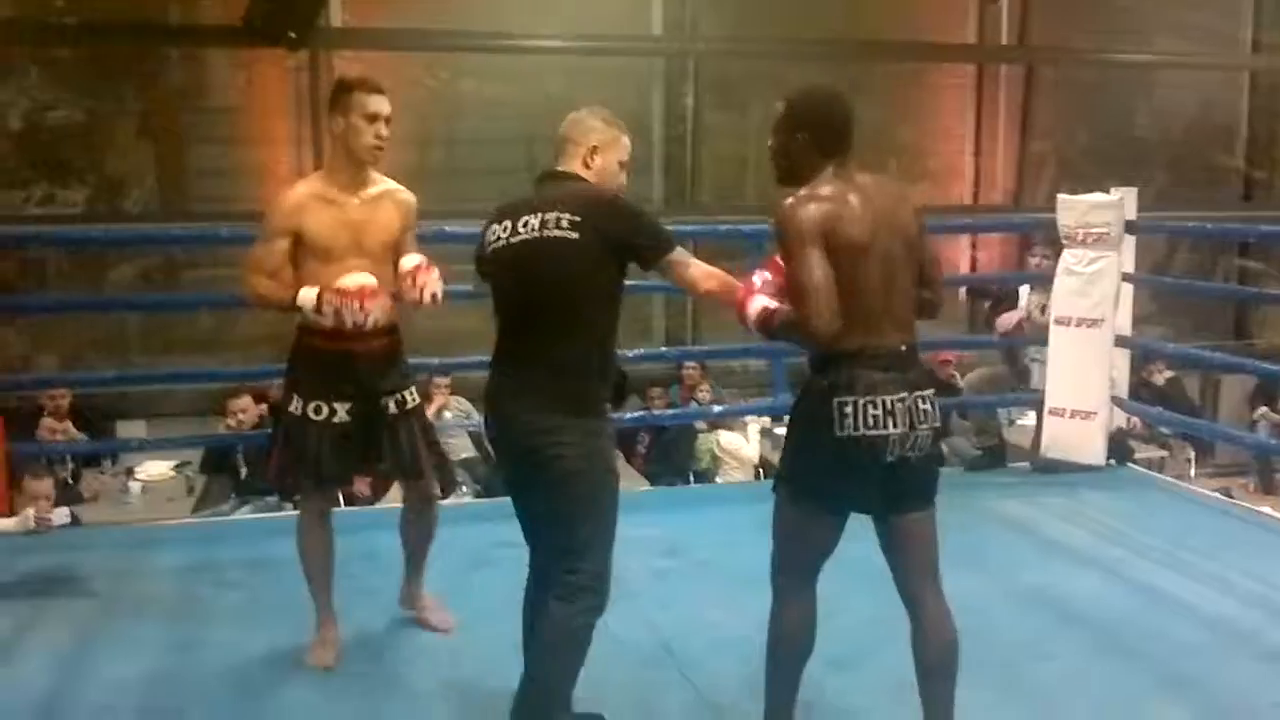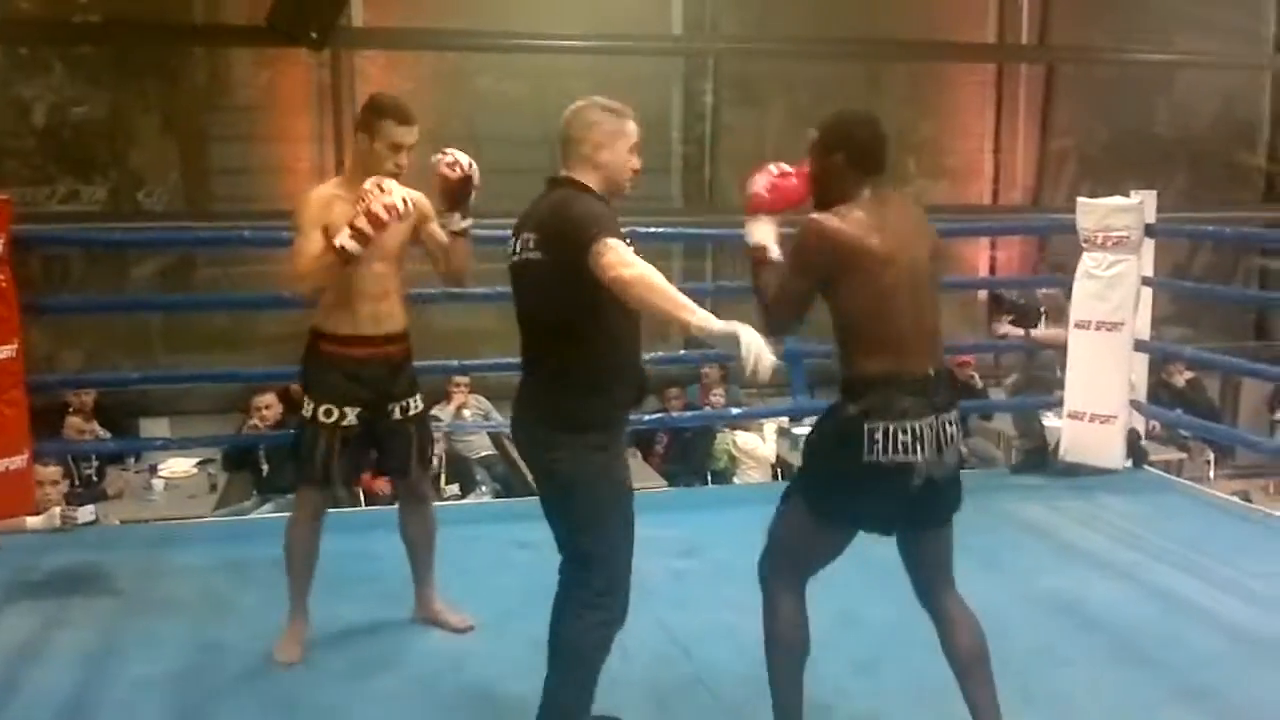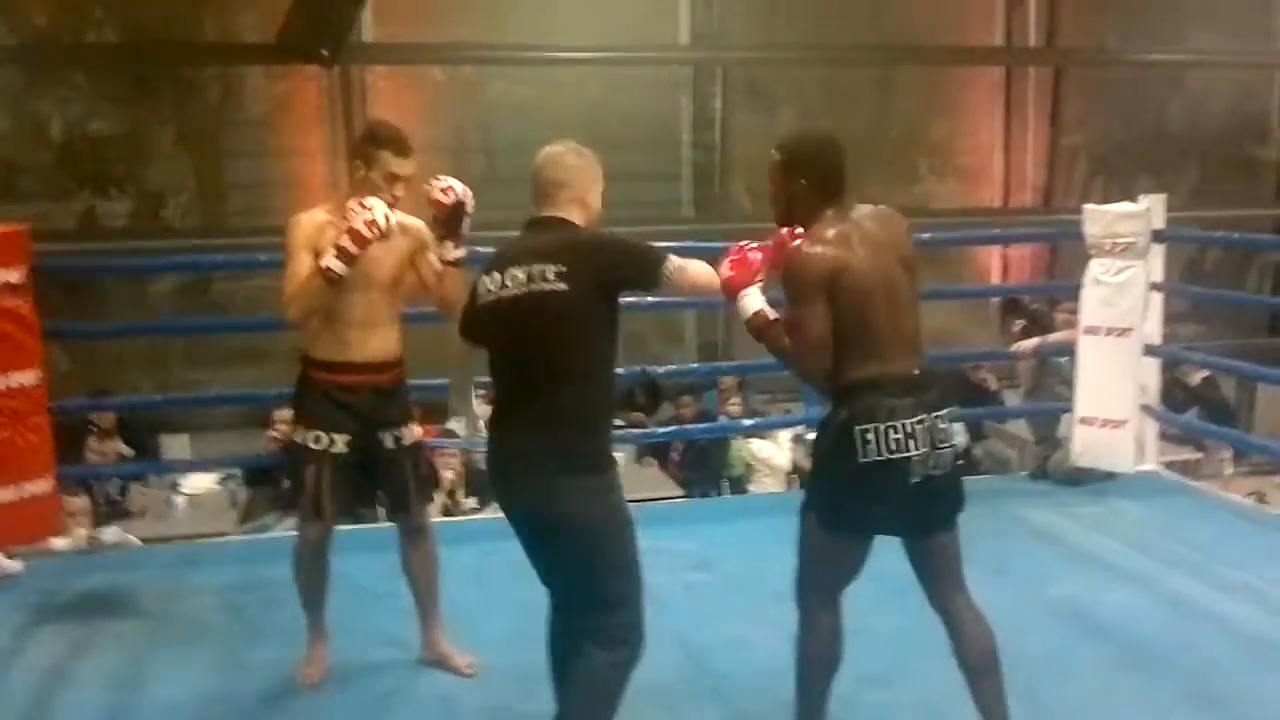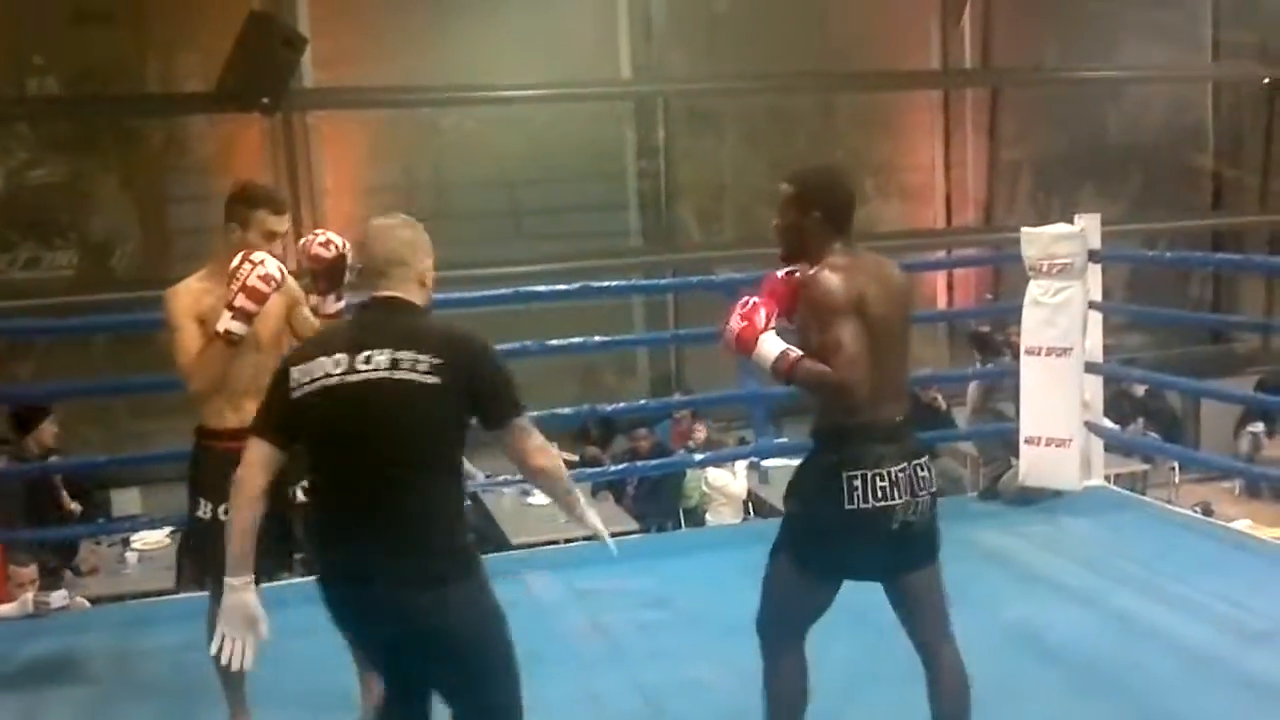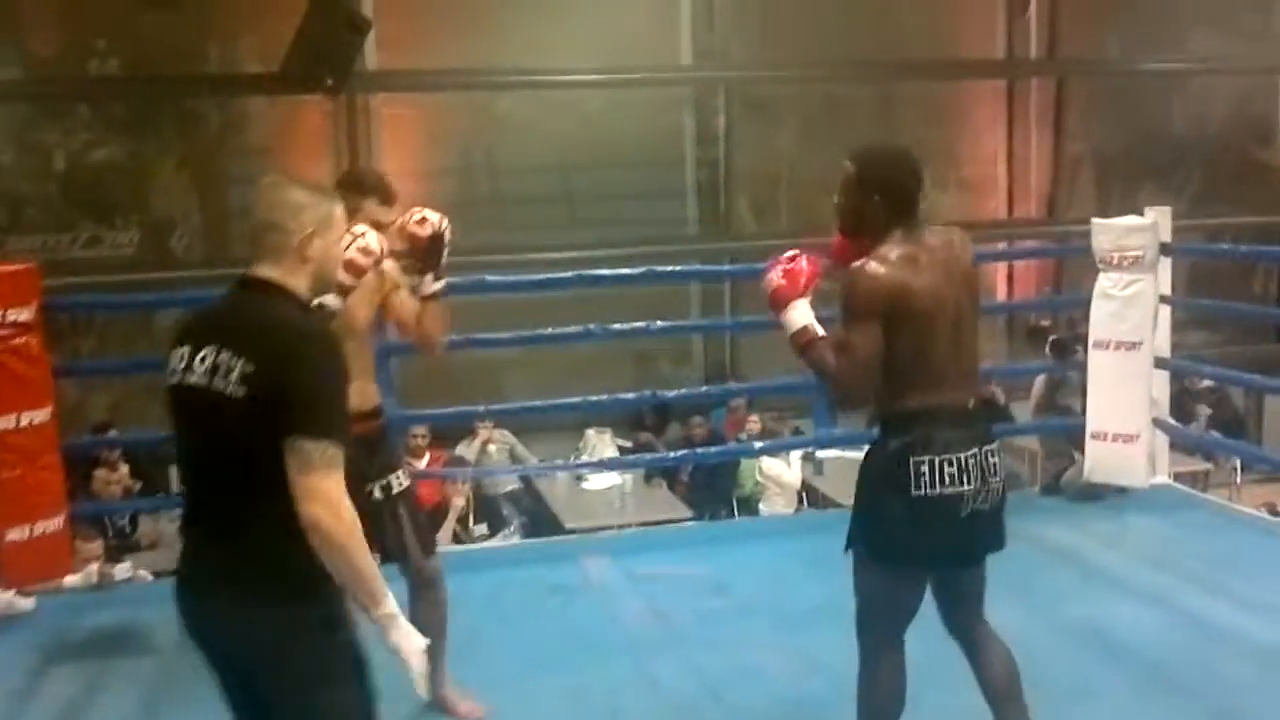
dt=0.7s
person 1, frame 1
left shoulder: (803, 211)
right shoulder: (898, 199)
left elbow: (819, 327)
right elbow: (933, 300)
left wrist: (762, 310)
left hip: (846, 403)
right hip: (911, 396)
left knee: (792, 579)
right knee: (922, 585)
person 1, frame 2
left shoulder: (827, 231)
right shoulder: (917, 220)
left elbow: (778, 316)
left wrist: (761, 227)
left hip: (872, 425)
right hip: (934, 419)
left knee: (780, 574)
right knee: (939, 591)
person 1, frame 3
left shoulder: (807, 256)
right shoulder: (888, 223)
left elbow: (812, 366)
left wrist: (748, 300)
left hip: (868, 429)
right hip: (927, 419)
left knee: (818, 598)
right knee: (951, 594)
person 1, frame 4
left shoulder: (824, 283)
right shoulder: (889, 273)
left elbow: (852, 387)
left wrist: (769, 349)
left hip: (849, 473)
right hip: (905, 466)
left knee: (779, 633)
right knee: (935, 638)
person 1, frame 5
left shoulder: (872, 276)
right shoulder: (955, 246)
left elbow: (852, 388)
left wrist: (795, 313)
left hip: (915, 461)
right hip: (973, 452)
left knee: (879, 637)
right knee: (970, 624)
person 2, frame 1
left shoulder: (502, 221)
right shoulder: (604, 210)
right elbow: (696, 279)
left hip: (508, 411)
right hip: (569, 418)
left knee: (550, 565)
right knee: (579, 580)
person 2, frame 2
left shoulder: (547, 213)
right shoulder: (578, 212)
right elbow: (621, 269)
right wrist: (711, 324)
left hip: (555, 420)
right hip: (579, 430)
left knee: (583, 575)
right knee: (599, 591)
person 2, frame 3
left shoulder: (496, 268)
right shoulder: (595, 250)
left elbow: (470, 345)
right elbow: (703, 280)
right wrist: (684, 266)
left hip: (512, 470)
right hip: (576, 472)
left knee: (575, 603)
right knee: (615, 628)
person 2, frame 4
left shoulder: (305, 359)
right shoulder: (459, 350)
left elbow: (251, 476)
right elbow: (533, 457)
left wrist: (238, 583)
right wrist: (578, 508)
left hip: (346, 584)
right hip: (438, 580)
person 2, frame 5
left shoulder: (195, 333)
right shoulder: (305, 343)
right elbow: (321, 506)
right wrist: (390, 618)
left hip: (203, 593)
right hip: (284, 605)
person 3, frame 1
left shoulder: (400, 201)
right shoulder: (296, 204)
right elbow: (257, 284)
left wrist: (420, 280)
right wrist: (313, 299)
left hip: (385, 356)
right hip: (322, 360)
left knee: (426, 486)
right knee: (316, 499)
left ankle: (414, 592)
right ankle: (326, 623)
person 3, frame 2
left shoulder: (414, 203)
right shoulder: (321, 202)
left elbow: (456, 275)
right elbow: (306, 282)
left wrist: (457, 211)
right wrist: (357, 231)
left hip: (395, 360)
right hip: (335, 362)
left knee: (417, 485)
right knee: (314, 495)
left ankle: (425, 598)
right ankle: (297, 617)
person 3, frame 3
left shoulder: (412, 231)
right shoulder: (310, 226)
left elbow: (453, 305)
right elbow: (296, 310)
left wrist: (452, 238)
right wrist: (344, 252)
left hip: (388, 388)
right hip: (326, 390)
left knee: (414, 519)
right knee: (314, 529)
left ankle: (433, 637)
right ankle: (317, 640)
person 3, frame 4
left shoulder: (284, 288)
right shoulder: (187, 297)
right elbow: (197, 379)
left wrist: (329, 294)
right wrist: (238, 313)
right hip: (225, 457)
right knee: (227, 593)
person 3, frame 5
left shoulder: (384, 272)
left elbow: (431, 342)
left wrist: (431, 272)
right wrist: (335, 289)
left hip: (370, 435)
left knee: (425, 567)
